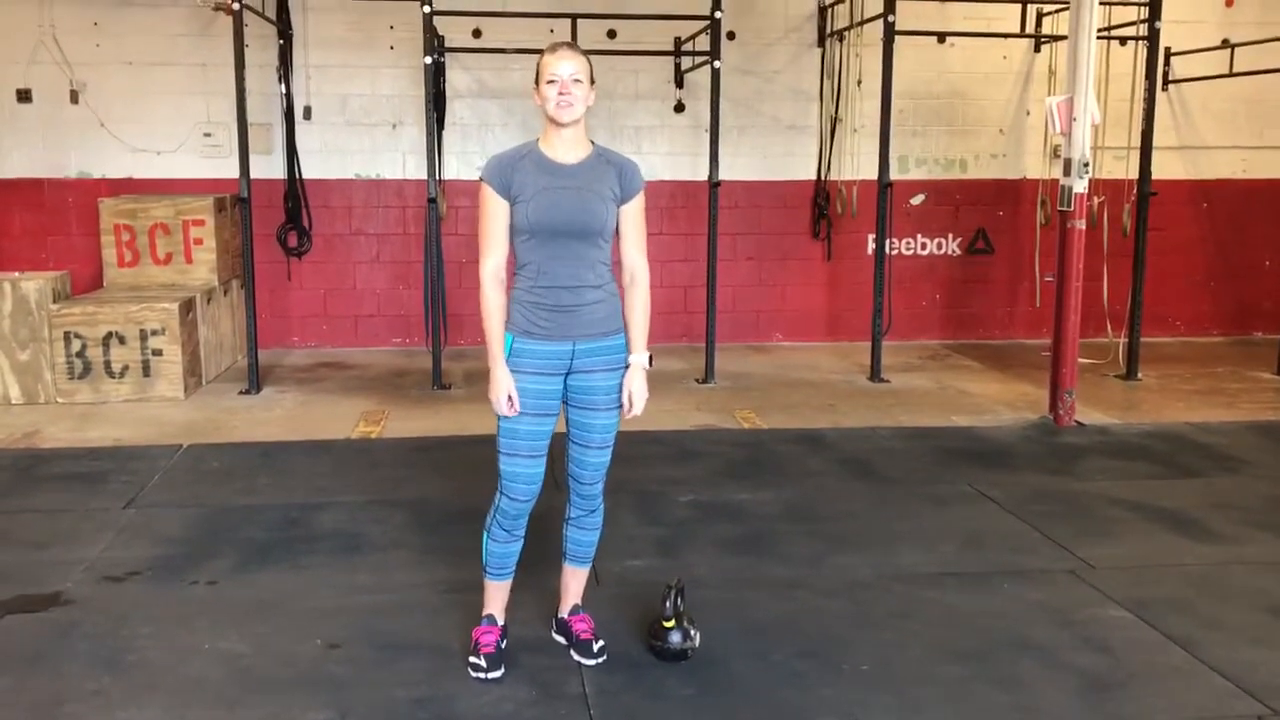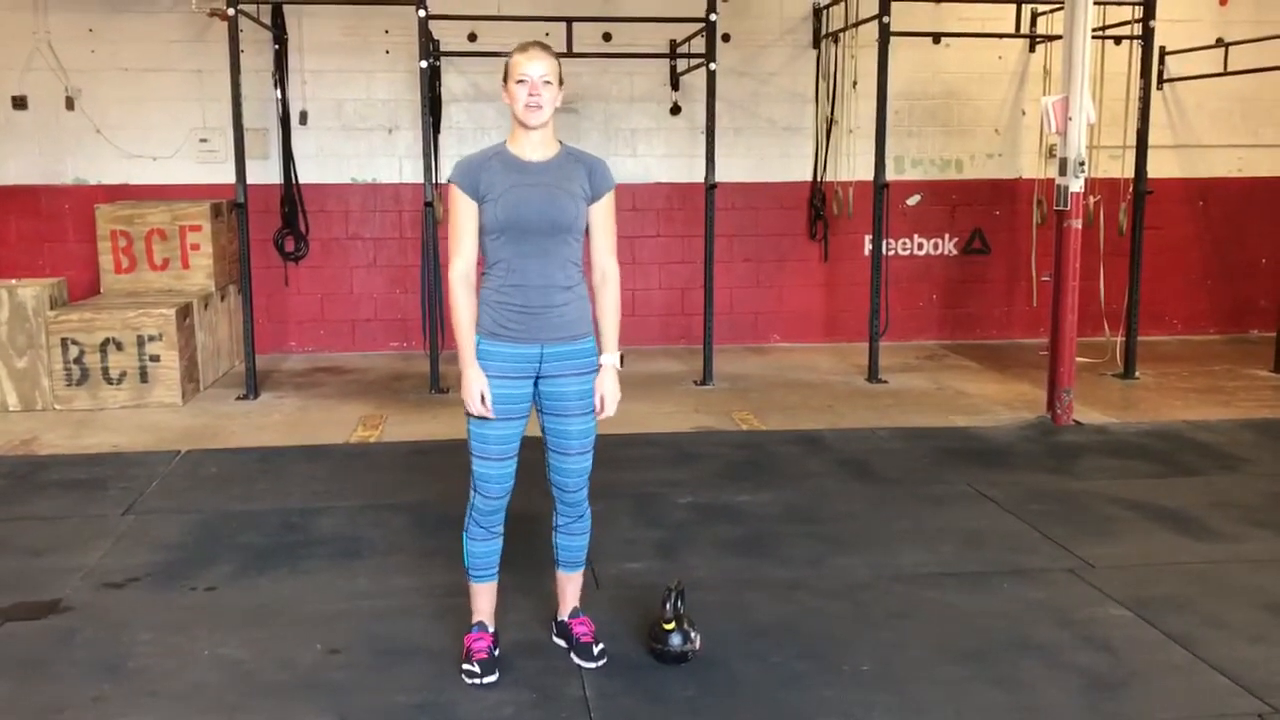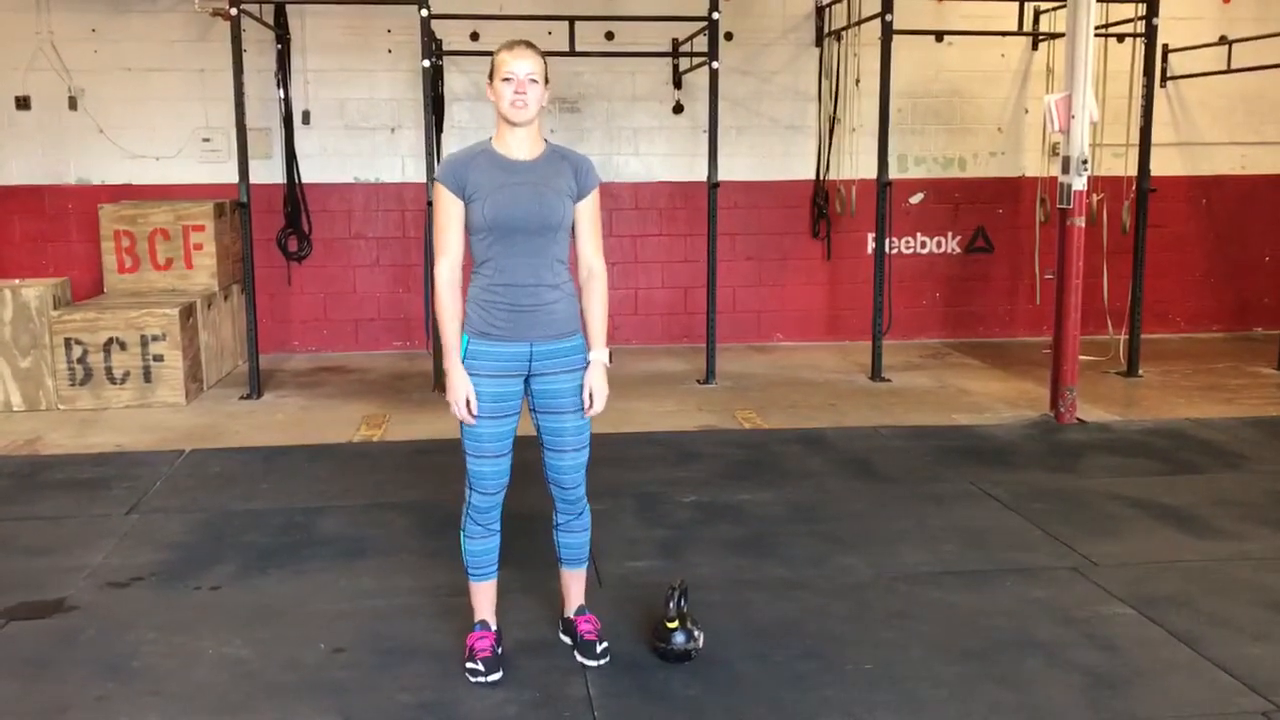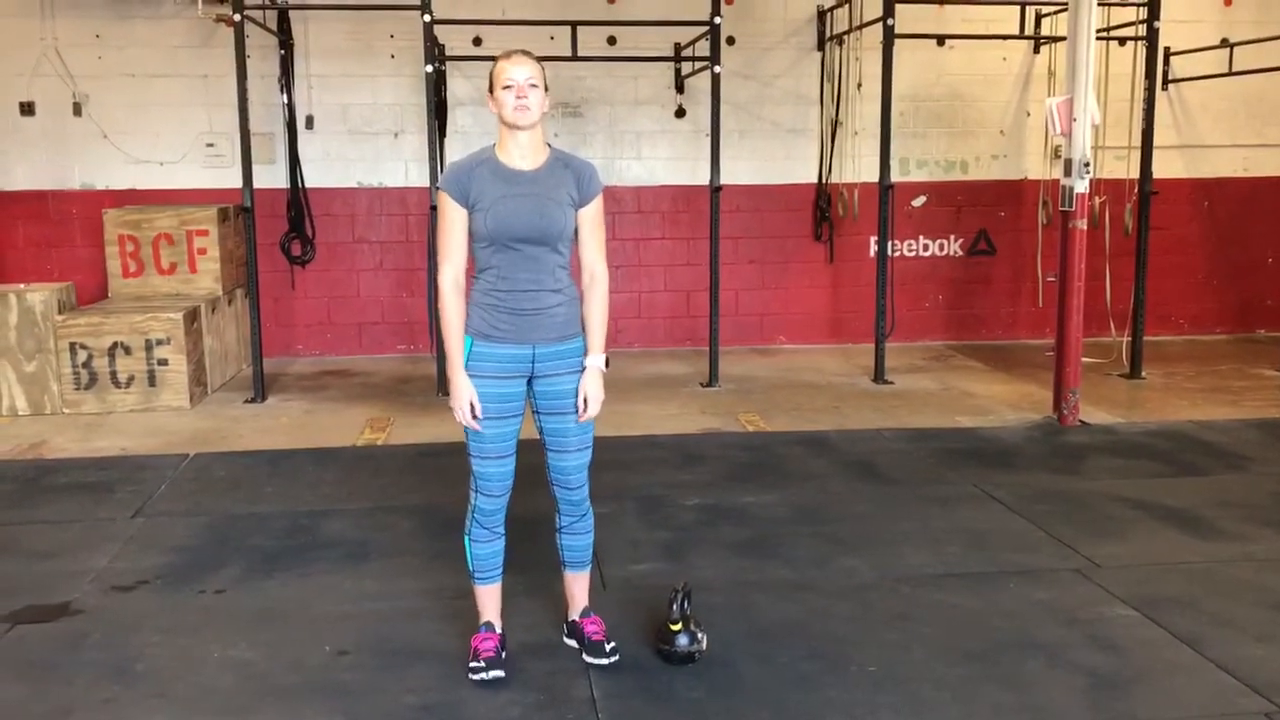
dt=0.7s
person 1, frame 1
left shoulder: (621, 173)
right shoulder: (505, 170)
left elbow: (636, 272)
right elbow: (492, 272)
left wrist: (638, 360)
right wrist: (497, 363)
left hip: (603, 350)
right hip: (531, 348)
left knee: (588, 488)
right knee: (517, 493)
left ankle: (571, 612)
right ankle: (491, 621)
person 1, frame 2
left shoulder: (590, 171)
right shoulder: (474, 171)
left elbow: (605, 271)
right elbow: (461, 273)
left wrist: (609, 360)
right wrist: (468, 362)
left hip: (572, 351)
right hip: (500, 351)
left knee: (572, 491)
right knee: (489, 494)
left ankle: (570, 616)
right ankle: (482, 627)
person 1, frame 3
left shoulder: (575, 169)
right shoulder: (460, 169)
left elbow: (592, 268)
right elbow: (446, 273)
left wrist: (598, 356)
right wrist: (453, 364)
left hip: (563, 349)
right hip: (488, 350)
left knee: (571, 487)
right knee: (485, 493)
left ankle: (577, 614)
right ankle: (484, 626)
person 1, frame 4
left shoulder: (578, 175)
right shoulder: (464, 176)
left elbow: (594, 275)
right elbow: (450, 279)
left wrist: (595, 362)
right wrist: (456, 370)
left hip: (564, 351)
right hip: (491, 353)
left knee: (573, 488)
right knee: (489, 494)
left ankle: (580, 616)
right ankle: (489, 629)
